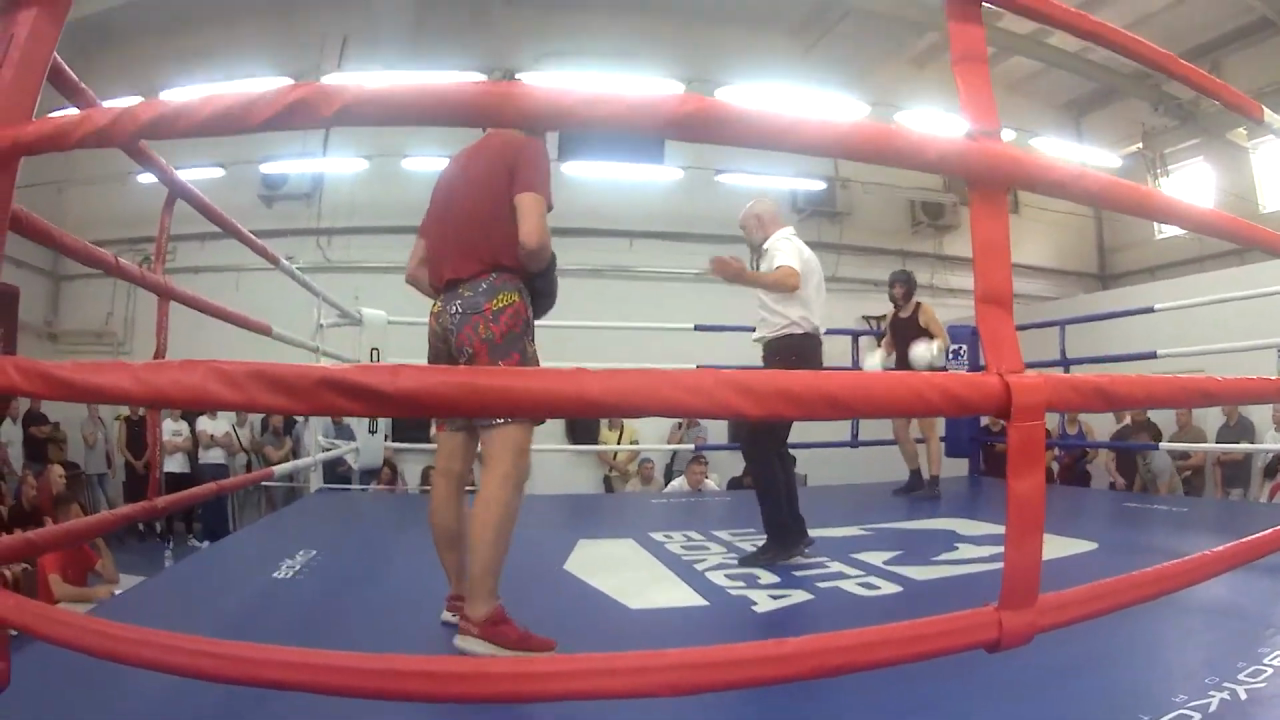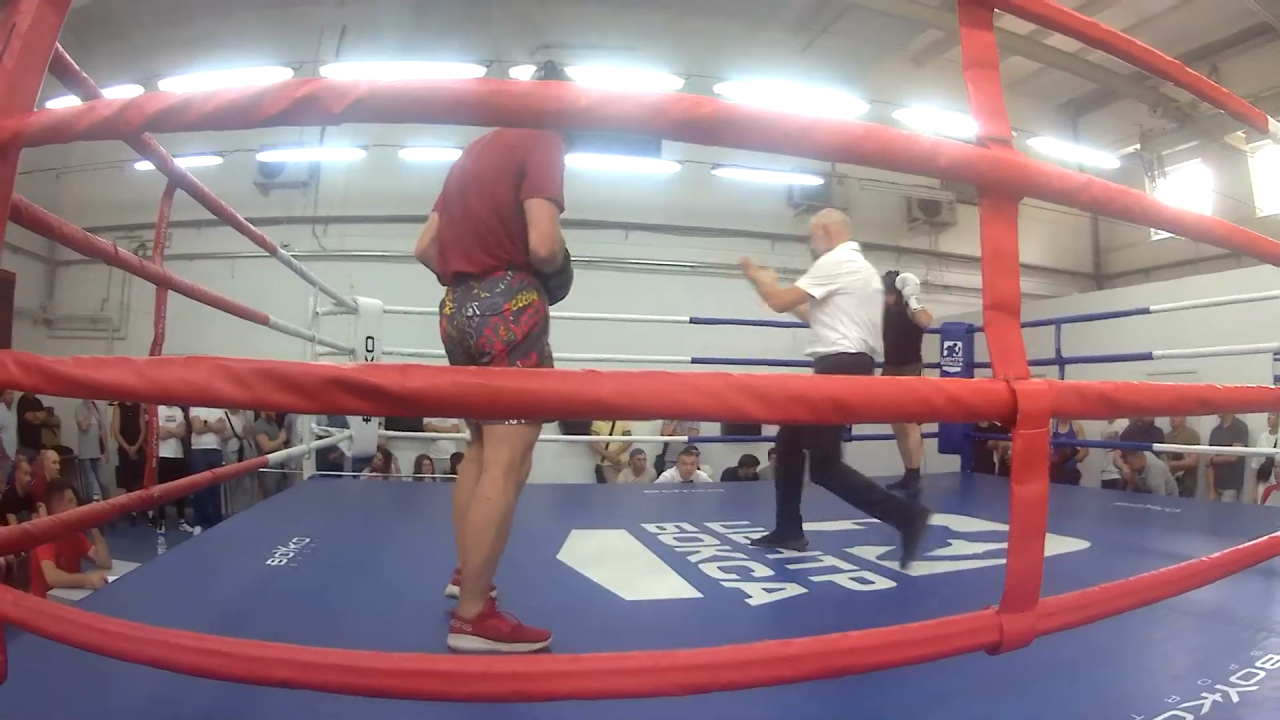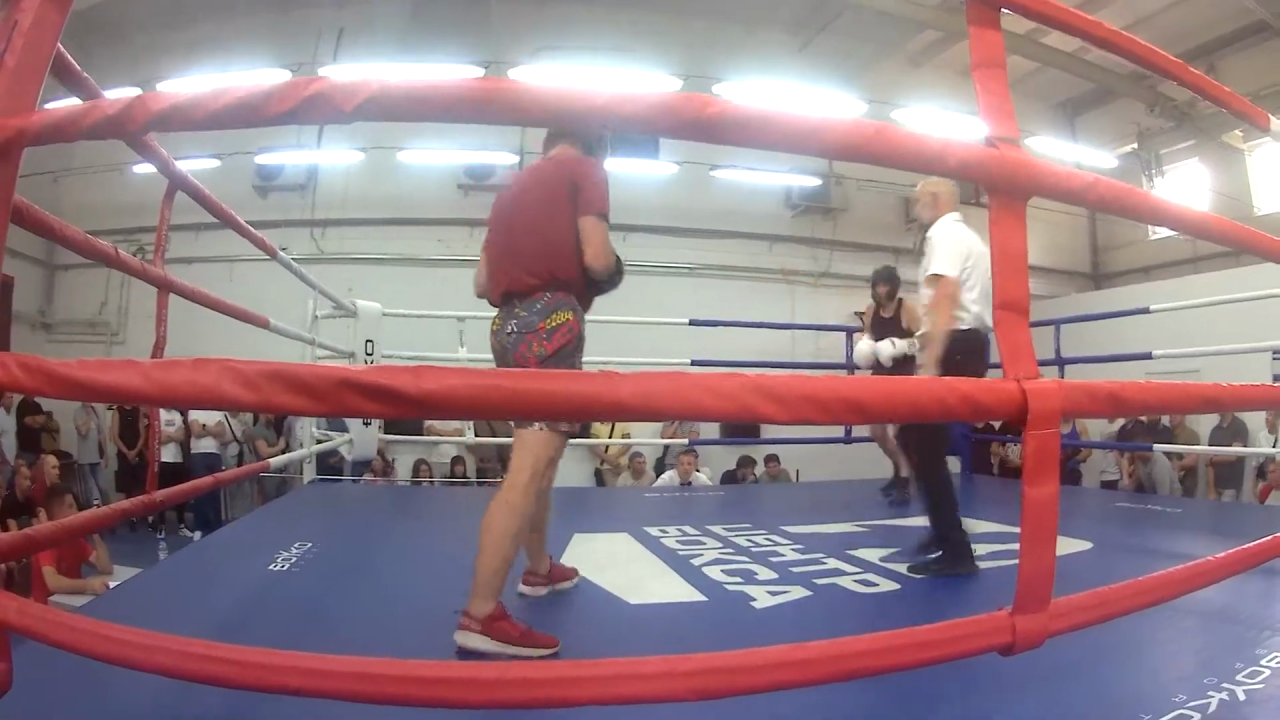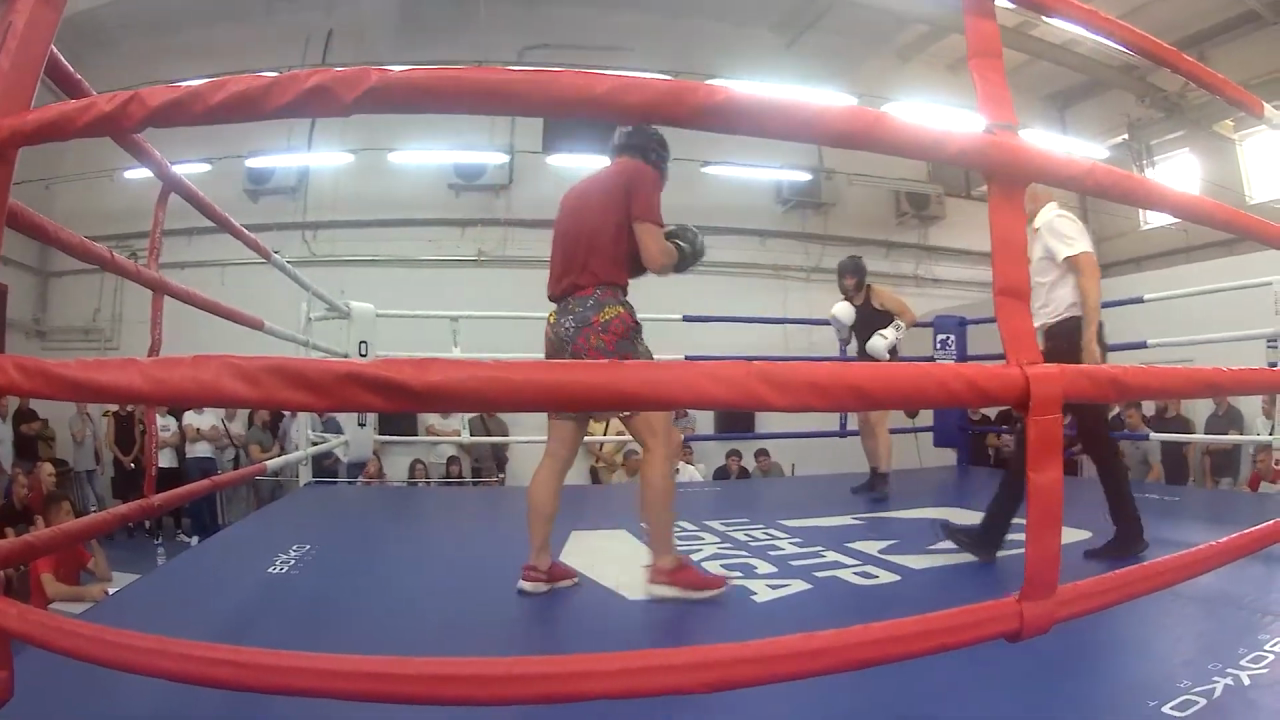
dt=0.4s
person 1, frame 1
left shoulder: (455, 166)
right shoulder: (526, 145)
left elbow: (416, 270)
right elbow: (532, 239)
right wrist: (541, 272)
left hip: (446, 311)
right hip: (495, 305)
left knee: (450, 468)
right knee: (505, 467)
left ankle: (459, 596)
right ankle: (481, 617)
person 1, frame 2
left shoulder: (473, 151)
right shoulder: (542, 141)
left elbow: (425, 247)
right elbow: (544, 246)
right wrist: (554, 272)
left hip: (457, 306)
right hip: (510, 304)
left knee: (481, 450)
right knee: (506, 465)
left ankle: (466, 574)
right ankle: (473, 615)
person 1, frame 3
left shoulder: (515, 186)
right shoulder: (584, 168)
left elbow: (483, 284)
right elbow: (598, 261)
right wrist: (597, 277)
left hip: (508, 324)
right hip: (551, 323)
left knee: (536, 460)
right knee: (527, 473)
left ankle: (540, 569)
right ankle: (481, 615)
person 1, frame 4
left shoulder: (578, 190)
right shoulder: (641, 173)
right elbow: (655, 259)
right wrist: (677, 249)
left hip: (562, 321)
right hip: (604, 318)
left knee: (558, 451)
right knee: (660, 440)
left ankle: (537, 565)
right ankle: (666, 566)
person 2, frame 1
left shoulder: (782, 244)
right shoulder: (791, 247)
left elbow: (788, 280)
left wrist: (745, 276)
right wrist: (748, 273)
left hip: (789, 353)
right hip: (797, 353)
left knee: (758, 443)
right knee: (771, 444)
left ankle: (782, 537)
right ankle: (793, 533)
person 2, frame 2
left shoulder: (836, 263)
right shoulder: (862, 269)
left elbow: (782, 301)
left wrist: (756, 276)
right wrist: (775, 283)
left hip: (841, 371)
right hip: (848, 367)
left knee: (824, 465)
right knee: (789, 442)
left ankle: (907, 516)
right ankle: (788, 530)
person 2, frame 3
left shoulder: (944, 234)
right shoulder: (963, 237)
left elbow: (945, 297)
left wrist: (929, 359)
left hip: (954, 351)
right hip: (962, 349)
left knee: (923, 447)
right knee: (918, 439)
left ankle: (955, 552)
right ankle: (945, 536)
person 2, frame 4
left shoulder: (1056, 221)
right shoulder: (1045, 229)
left elbow: (1089, 273)
left wrist: (1089, 337)
left hip: (1068, 339)
right hip: (1066, 341)
right knee: (1095, 438)
left ankle: (989, 534)
right ankle: (1128, 534)
person 3, frame 1
left shoulder: (924, 311)
right shoulder: (892, 316)
left elbow: (943, 338)
right elbow: (888, 344)
right wrist: (879, 356)
left knee: (928, 432)
right knee: (900, 433)
left ankle: (934, 483)
right ankle: (916, 478)
person 3, frame 2
left shoulder: (911, 309)
right shoulder: (883, 310)
left elbow: (926, 322)
left wrist: (912, 298)
left hip: (910, 370)
right hip: (890, 370)
left knee: (908, 423)
right knee: (898, 428)
left ankle: (914, 476)
right ankle: (909, 475)
person 3, frame 3
left shoulder: (907, 308)
right shoulder: (871, 310)
right wrist: (865, 344)
left hip: (903, 373)
right hip: (880, 373)
right knee: (876, 431)
left ankle: (904, 486)
right ankle: (899, 469)
person 3, frame 4
left shoulder: (878, 294)
right shoulder: (845, 305)
left elbow: (909, 316)
right elbow: (845, 342)
left wrist: (891, 333)
right wrist: (840, 327)
left hip: (884, 362)
right hip: (863, 362)
left knee: (876, 421)
right knee: (864, 424)
left ankle: (883, 479)
right ankle: (875, 476)
